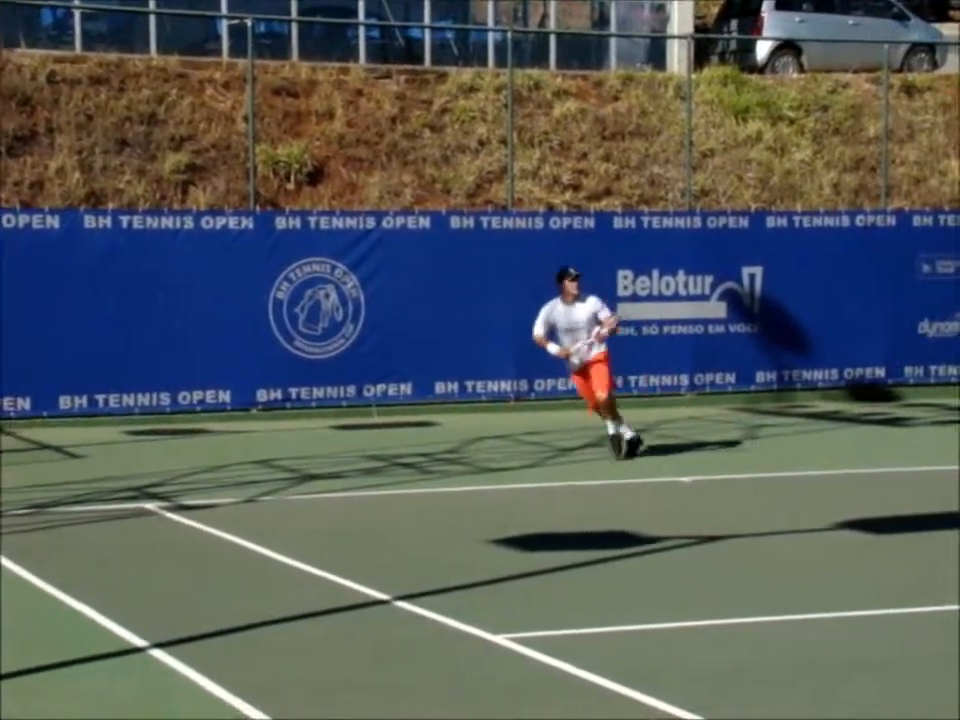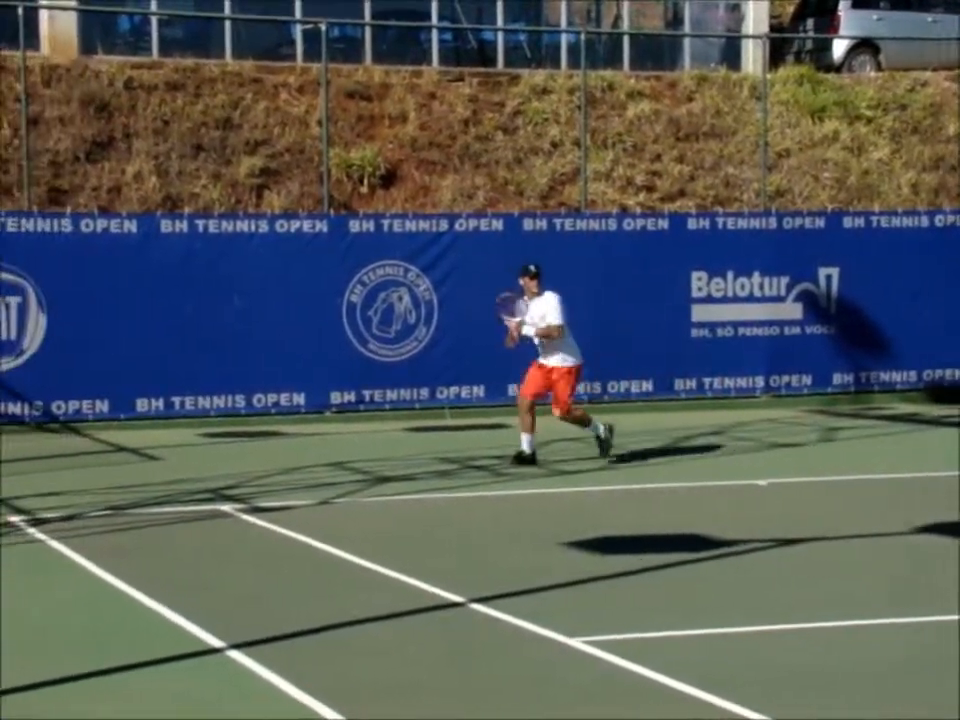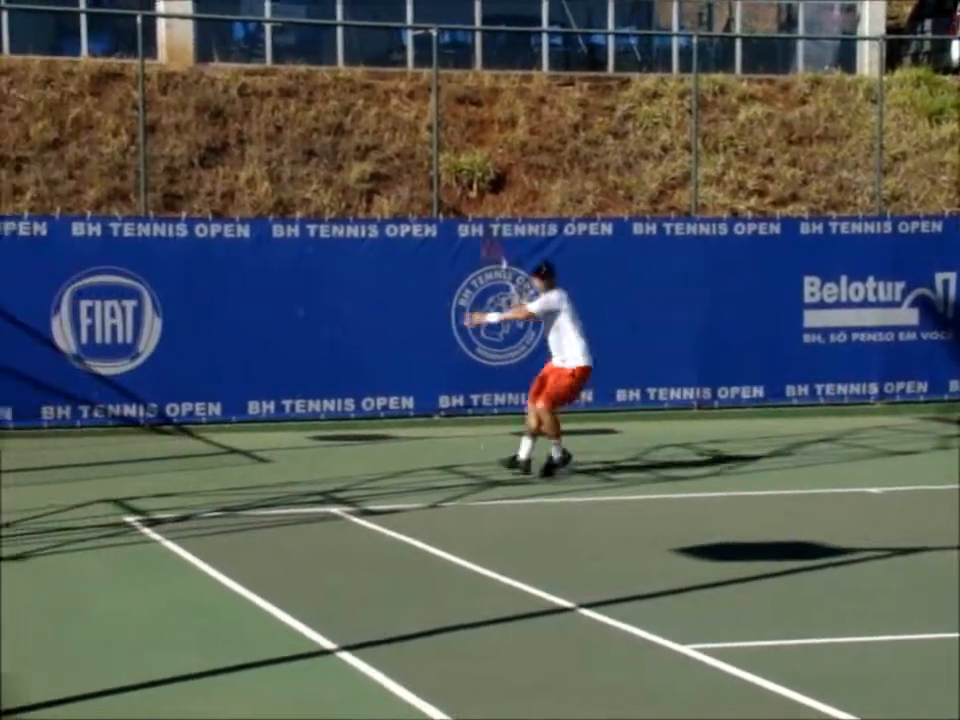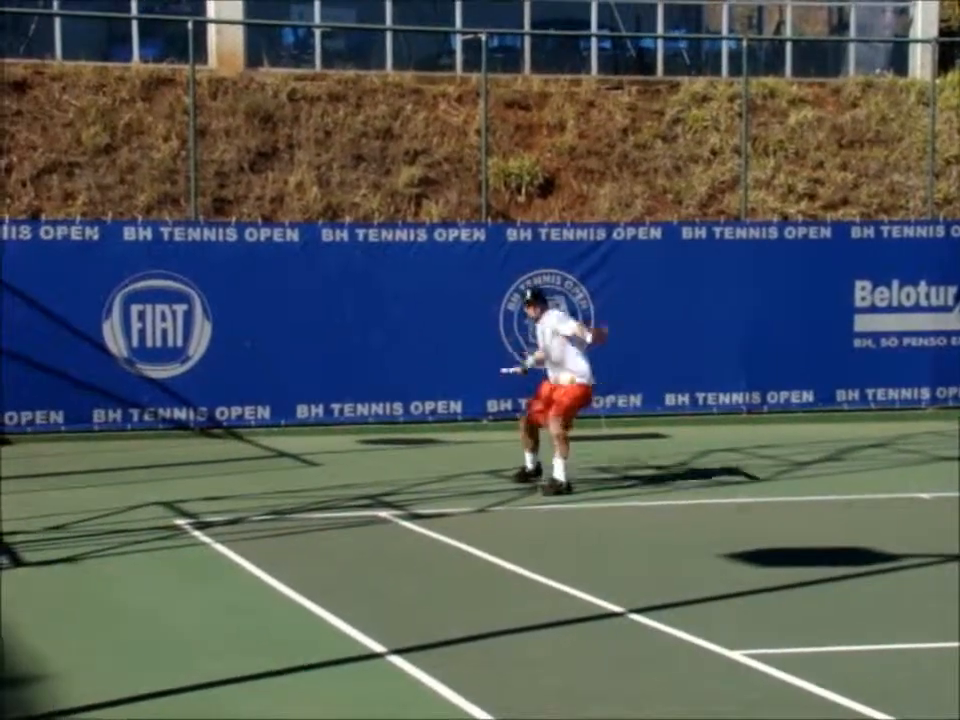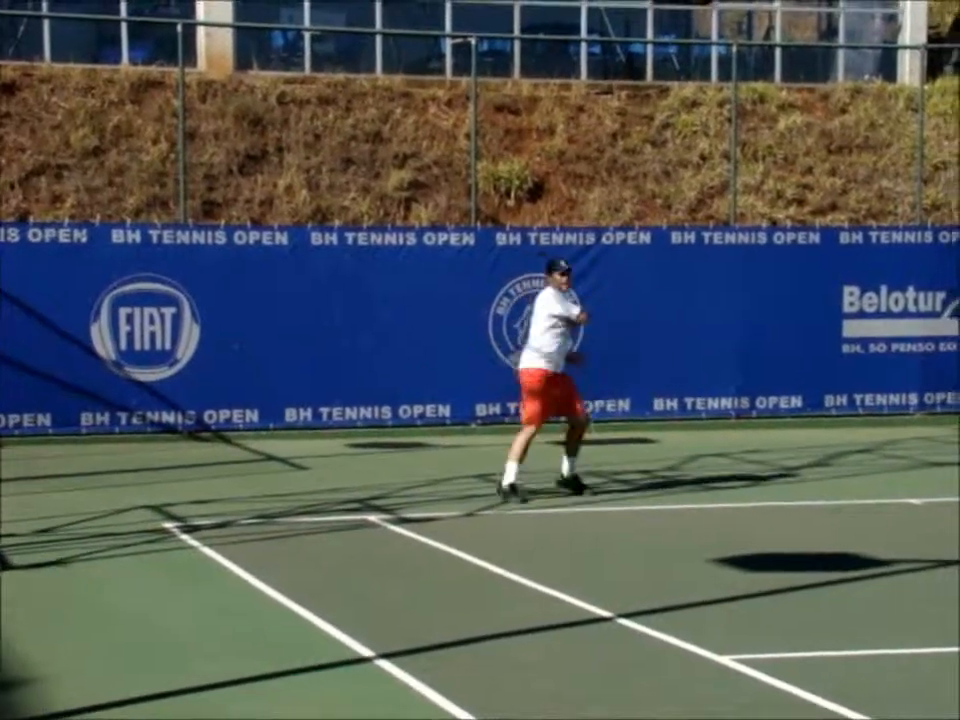
dt=0.4s
person 1, frame 1
left shoulder: (592, 302)
right shoulder: (549, 310)
left elbow: (611, 320)
right elbow: (538, 337)
left wrist: (607, 329)
right wrist: (556, 350)
left hip: (597, 356)
right hip: (576, 364)
left knee: (604, 397)
right knee: (595, 405)
left ankle: (622, 436)
right ankle: (628, 436)
person 1, frame 2
left shoulder: (552, 299)
right shoulder: (524, 304)
left elbow: (555, 331)
right elbow: (520, 328)
left wrist: (527, 329)
right wrist: (513, 334)
left hip: (566, 363)
right hip: (545, 361)
left knee: (562, 412)
right knee: (524, 400)
left ankle: (600, 430)
right ankle: (527, 451)
person 1, frame 3
left shoulder: (556, 296)
right shoulder: (546, 299)
left elbow: (523, 313)
left wrist: (487, 317)
left hip: (576, 364)
right hip: (559, 363)
left knee: (543, 407)
right knee: (534, 406)
left ankle: (558, 455)
right ankle: (523, 458)
person 1, frame 4
left shoulder: (556, 317)
right shoulder: (540, 327)
left elbow: (582, 330)
left wrist: (591, 337)
right wrist: (531, 361)
left hip: (578, 382)
right hip: (553, 382)
left knee: (555, 424)
right knee: (527, 422)
left ankle: (560, 479)
right ankle: (531, 467)
person 1, frame 5
left shoulder: (561, 298)
right shoulder: (549, 296)
right elbow: (582, 317)
left wrist: (567, 353)
right wrist: (579, 312)
left hip: (553, 372)
right hip: (536, 370)
left knee: (580, 418)
right knee: (531, 425)
left ankle: (569, 475)
right ankle: (508, 483)
